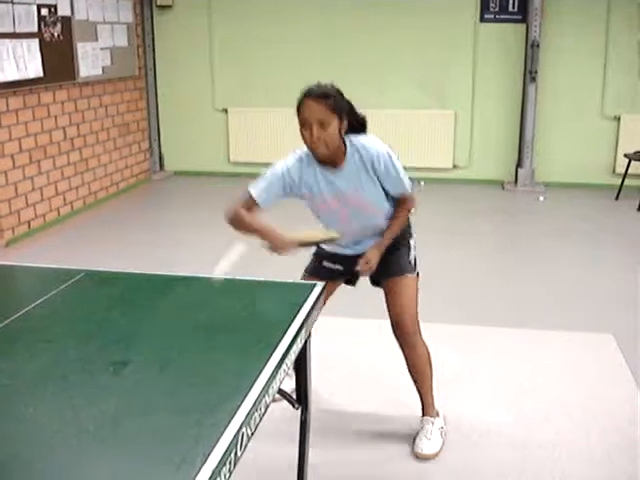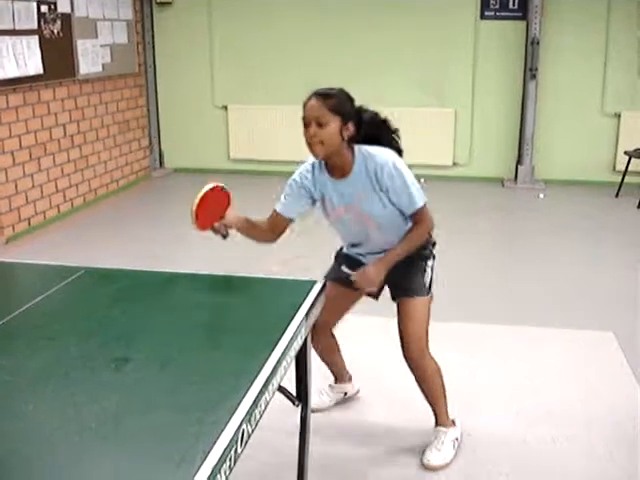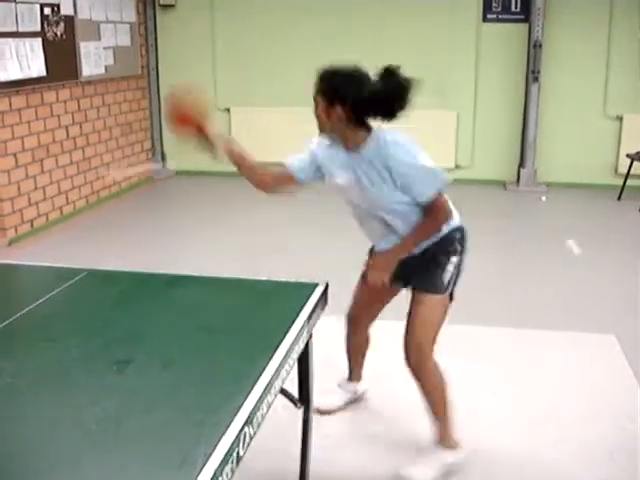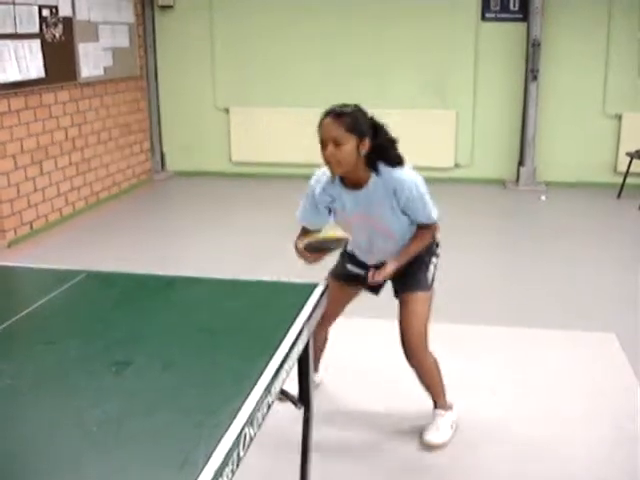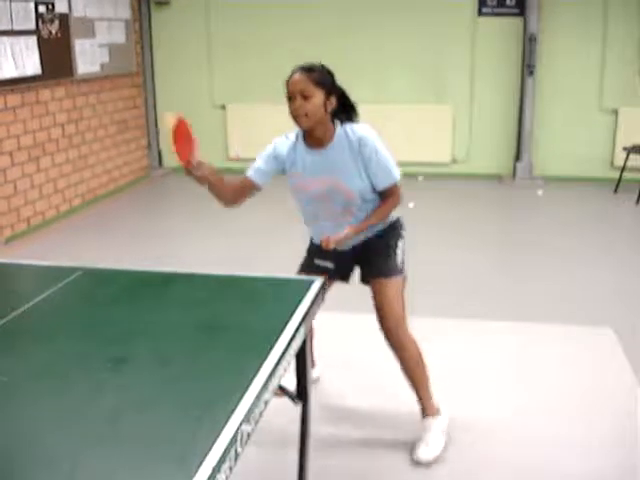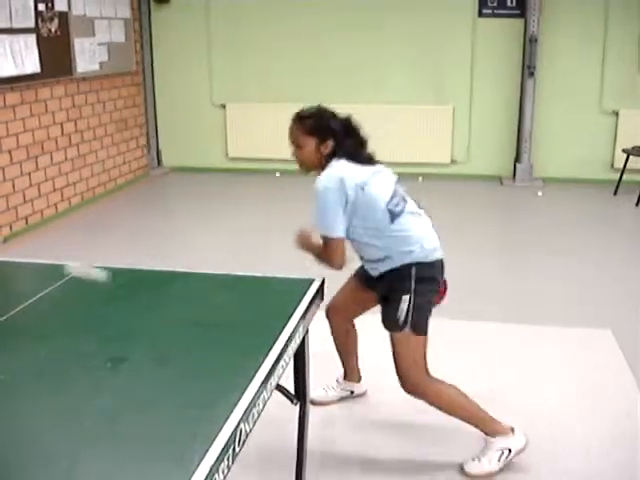
dt=0.7s
person 1, frame 1
left shoulder: (373, 153)
right shoulder: (293, 169)
left elbow: (406, 203)
right elbow: (238, 212)
left wrist: (380, 248)
right wrist: (267, 233)
left hip: (389, 242)
right hip: (335, 248)
left knee: (406, 330)
left ankle: (430, 416)
person 1, frame 2
left shoulder: (381, 164)
right shoulder: (308, 179)
left elbow: (422, 224)
right elbow: (268, 231)
left wrist: (380, 265)
right wrist: (234, 220)
left hip: (410, 255)
right hip: (357, 255)
left knee: (415, 350)
right knee: (313, 325)
left ankle: (447, 426)
right ankle: (343, 384)
person 1, frame 3
left shoulder: (395, 149)
right shoulder: (328, 150)
left elbow: (440, 213)
right elbow: (269, 182)
left wrist: (392, 257)
right wrist: (227, 147)
left hip: (436, 248)
right hip: (391, 247)
left knee: (417, 353)
right knee: (356, 319)
left ankle: (446, 444)
right ankle: (354, 384)
person 1, frame 4
left shoulder: (401, 181)
right shoulder: (322, 186)
left elbow: (429, 229)
right elbow: (309, 234)
left wrist: (393, 264)
right wrist: (305, 249)
left hip: (413, 257)
right hip: (359, 255)
left knee: (414, 346)
right knee: (315, 317)
left ankle: (444, 409)
right ankle: (309, 374)
person 1, frame 5
left shoulder: (361, 140)
right shoulder: (285, 150)
left elbow: (393, 197)
right elbow: (231, 195)
left wrist: (352, 231)
right wrist: (203, 171)
left hip: (377, 235)
right hip: (326, 242)
left knee: (394, 330)
left ankle: (432, 415)
right ankle: (305, 370)
person 1, frame 6
left shoulder: (328, 182)
right shoulder: (362, 168)
left elbow: (335, 258)
right elbow: (401, 212)
left wrist: (308, 245)
left hip: (408, 269)
right hip: (392, 260)
left knee: (414, 381)
right knee: (336, 315)
left ankle: (504, 436)
right ankle: (352, 382)
